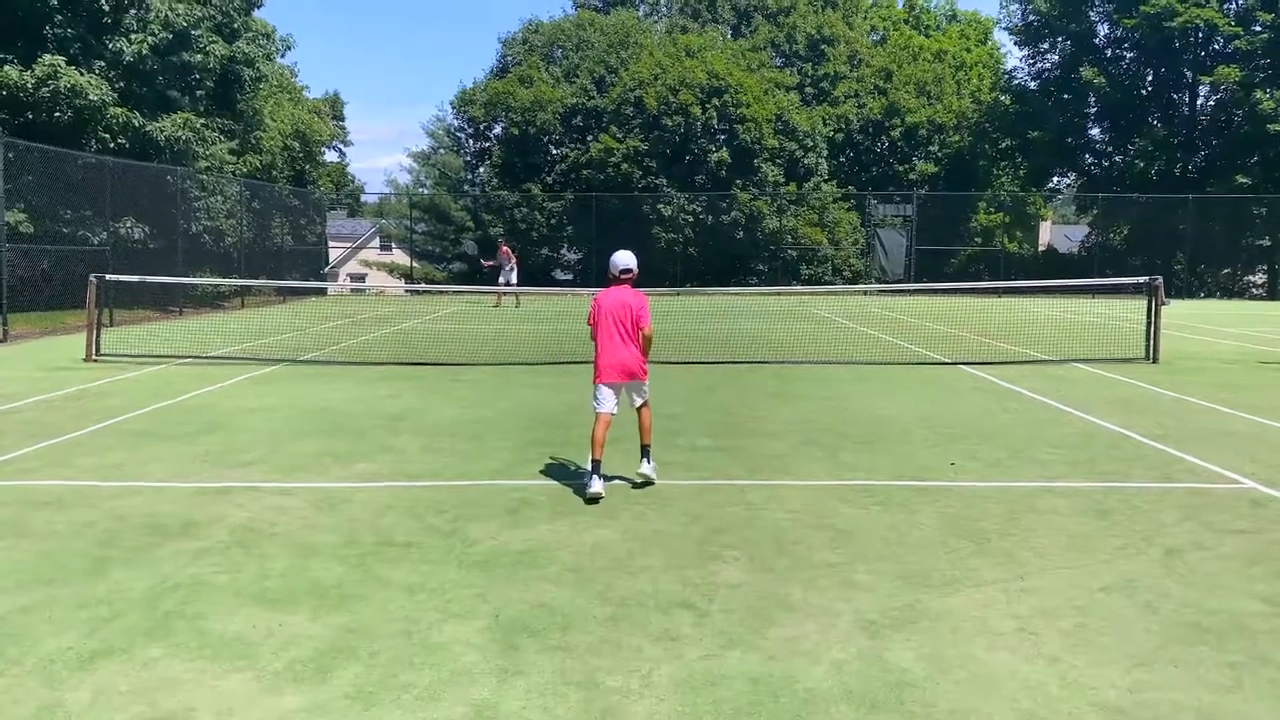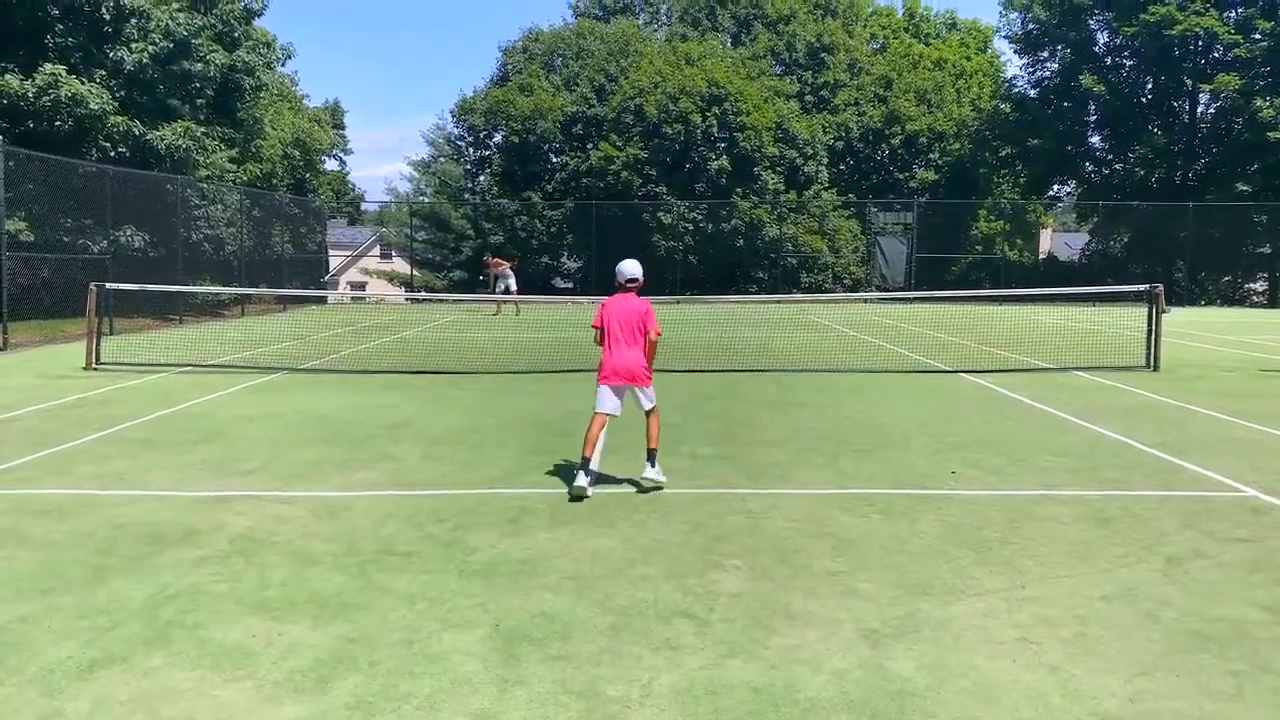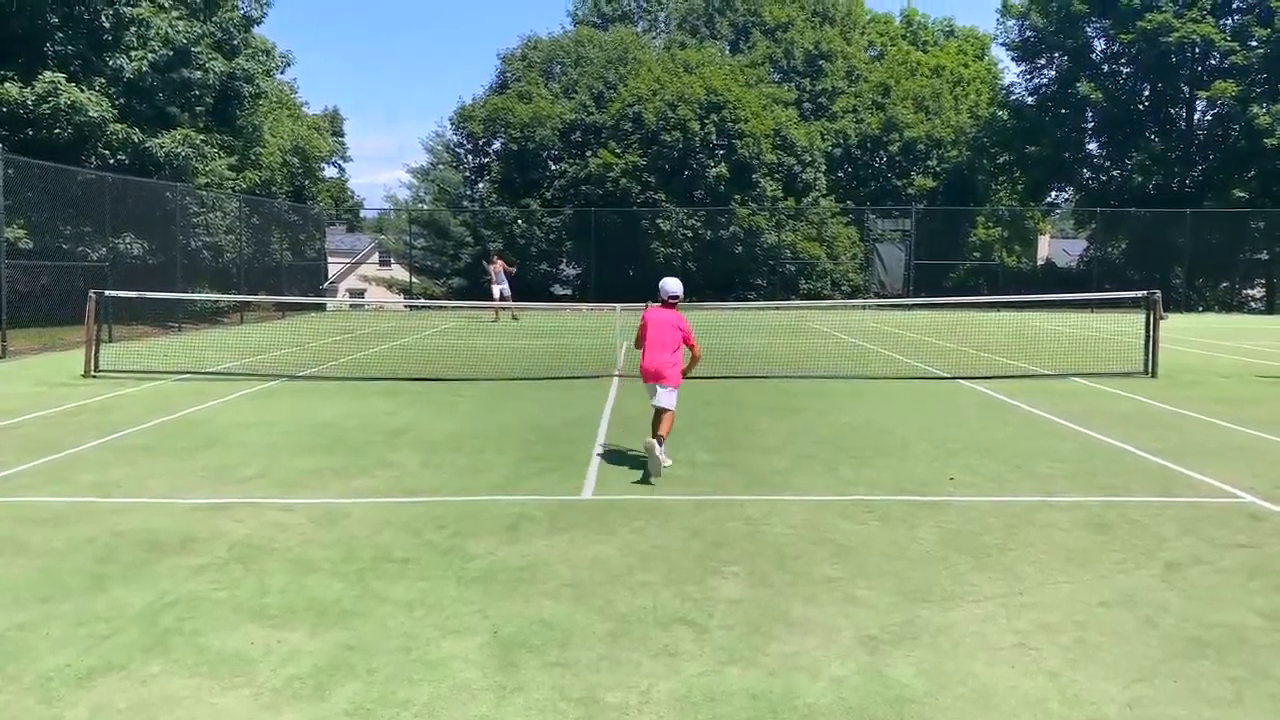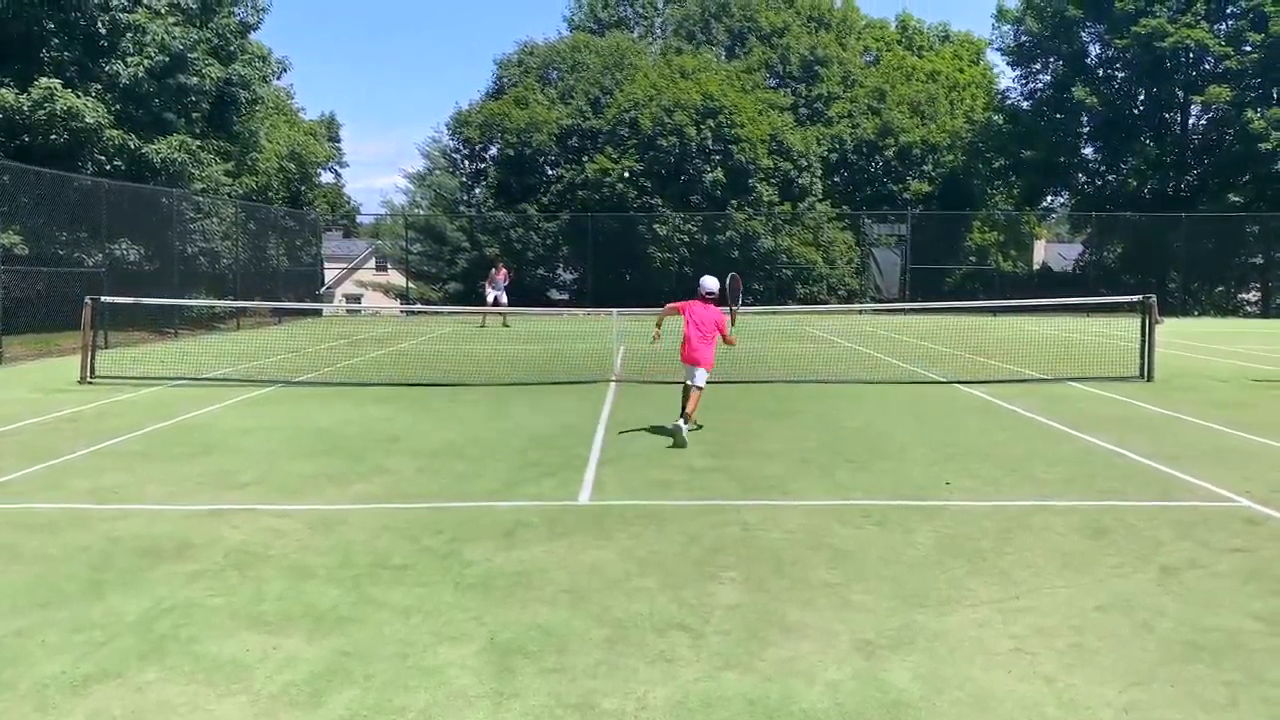
dt=0.5s
person 1, frame 1
left shoulder: (599, 298)
right shoulder: (638, 298)
left elbow: (594, 336)
right elbow: (647, 333)
right wrist: (644, 357)
left hip: (606, 366)
right hip: (633, 365)
left knee: (603, 418)
right knee: (643, 406)
left ankle: (595, 477)
right ankle: (646, 461)
person 1, frame 2
left shoulder: (606, 305)
right shoulder: (645, 307)
left elbow: (598, 339)
right elbow: (652, 337)
right wrist: (650, 362)
left hip: (611, 370)
right hip: (637, 370)
left knee: (599, 418)
right knee: (652, 413)
left ankle: (583, 473)
right ankle: (652, 467)
person 1, frame 3
left shoulder: (648, 313)
right shoulder: (681, 321)
left elbow: (637, 345)
right elbow: (696, 353)
right wrist: (688, 369)
left hip: (648, 369)
right hip: (669, 370)
left knee: (660, 408)
right knee: (667, 413)
left ankle: (657, 451)
right ankle: (657, 442)
person 1, frame 4
left shoulder: (690, 305)
right shoulder: (718, 313)
left elbow: (668, 307)
right elbow: (727, 340)
left wrist: (657, 328)
right wrist: (733, 342)
left hip: (688, 354)
right hip: (705, 358)
left knee: (689, 385)
right knee: (695, 393)
left ankle: (684, 420)
right ankle: (683, 422)
